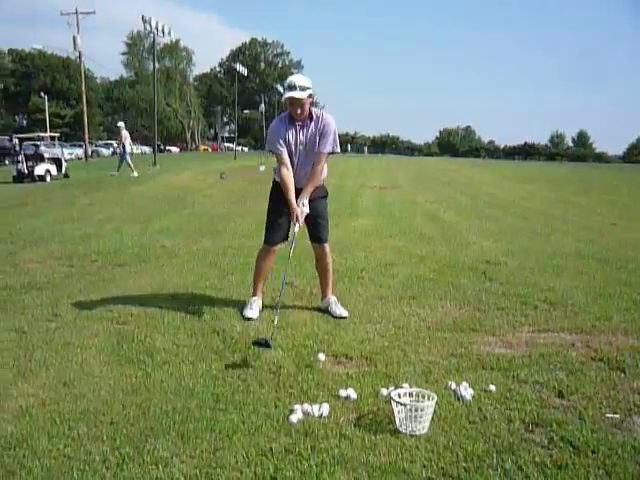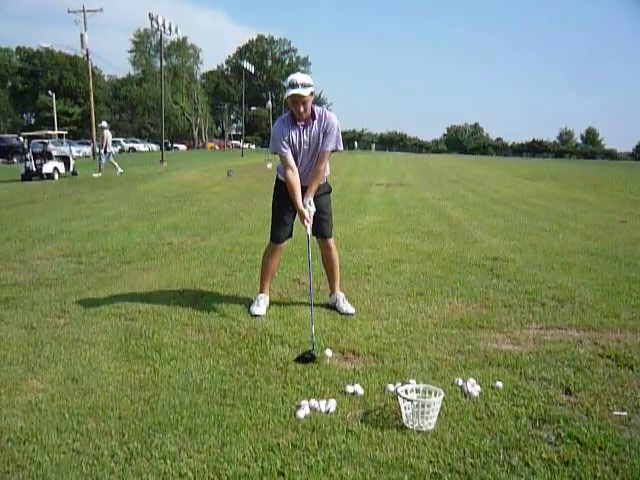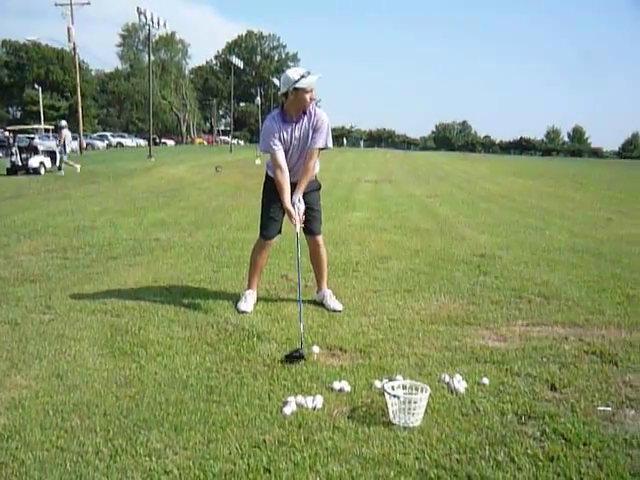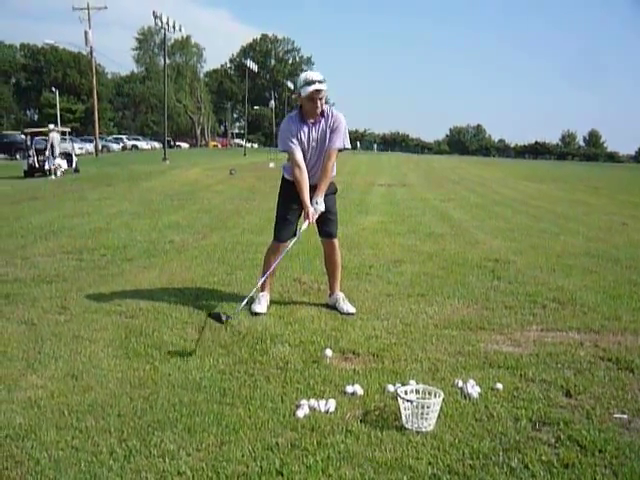
dt=0.7s
person 1, frame 1
left shoulder: (325, 122)
right shoulder: (278, 126)
left elbow: (319, 164)
right elbow: (284, 167)
left wrist: (304, 199)
right wrist: (293, 205)
left hip: (314, 190)
right hip: (283, 189)
left knee: (322, 245)
right knee: (270, 244)
left ankle: (328, 298)
right ankle: (256, 298)
person 1, frame 2
left shoulder: (328, 120)
right shoulder: (281, 127)
left elbow: (322, 163)
right elbow: (289, 168)
left wrist: (309, 197)
right wrist: (299, 206)
left hip: (318, 187)
right hip: (286, 187)
left knee: (327, 241)
right knee: (276, 242)
left ankle: (336, 295)
right ankle: (263, 295)
person 1, frame 3
left shoulder: (319, 118)
right shoulder: (272, 124)
left elbow: (311, 160)
right elbow: (279, 167)
left wrist: (298, 195)
right wrist: (287, 205)
left hip: (308, 184)
right hip: (276, 183)
left knee: (316, 238)
right knee: (266, 238)
left ankle: (323, 291)
right ankle: (251, 291)
person 1, frame 4
left shoulder: (336, 119)
right shoulder: (289, 124)
left elbow: (330, 161)
right elbow: (298, 165)
left wrist: (319, 198)
right wrist: (306, 204)
left hip: (324, 186)
right hip: (293, 185)
left knee: (331, 240)
right knee: (281, 240)
left ankle: (335, 294)
right ankle: (264, 292)
